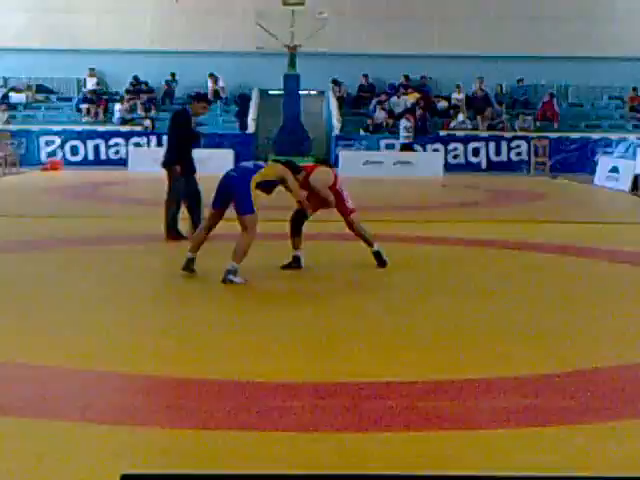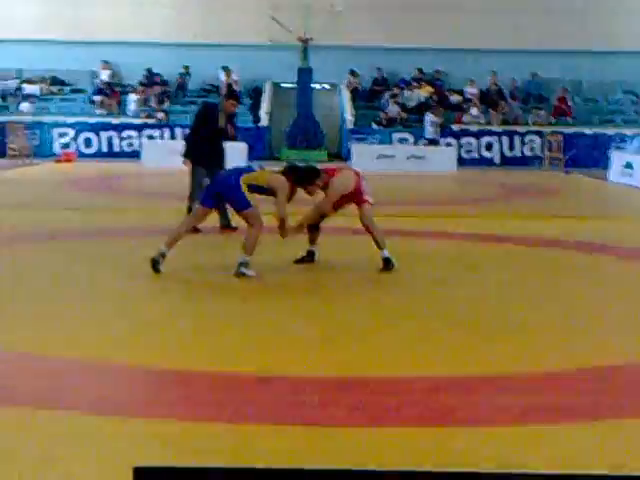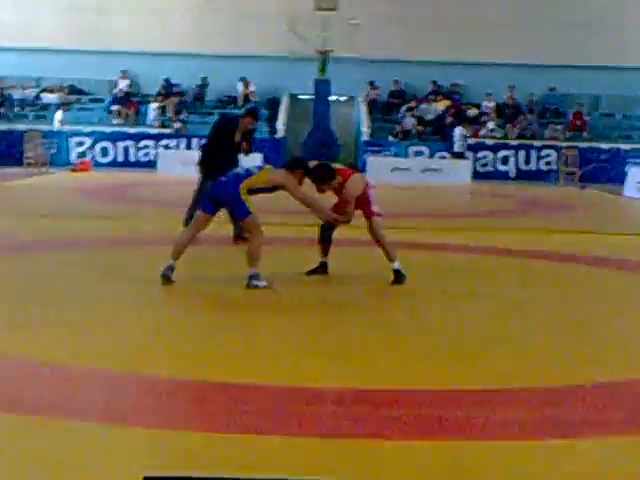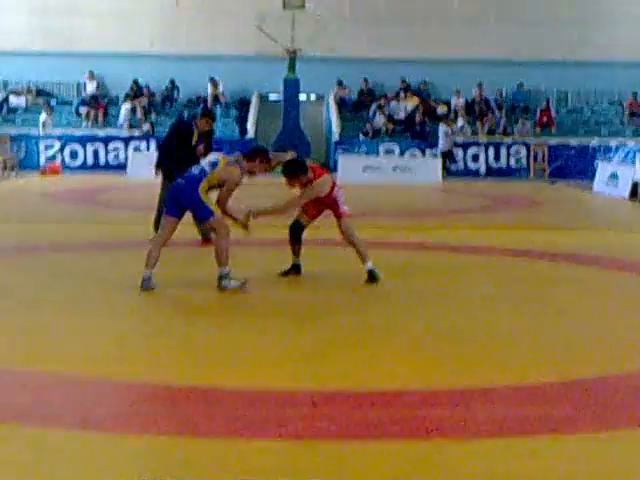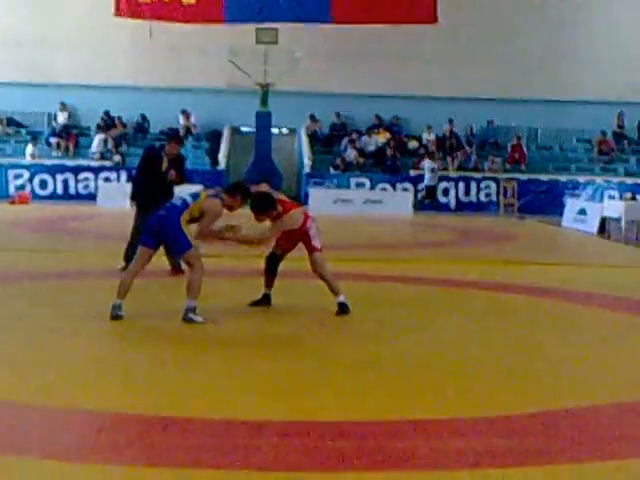
dt=0.4s
person 1, frame 1
left shoulder: (269, 167)
right shoulder: (285, 171)
left elbow: (267, 189)
right elbow: (300, 196)
right wrist: (307, 208)
left hip: (228, 178)
right hip: (243, 184)
left knee: (210, 222)
right knee: (249, 230)
left ankle: (190, 259)
right ankle: (231, 272)
person 1, frame 2
left shoulder: (274, 177)
right shoulder: (283, 182)
left elbow: (284, 200)
right elbow: (281, 213)
right wrist: (283, 228)
left hip: (221, 179)
right hip: (234, 185)
left knee: (191, 221)
right knee: (256, 224)
left ankle: (161, 254)
right ankle: (243, 266)
person 1, frame 3
left shoulder: (273, 170)
right shoulder: (285, 178)
right elbow: (307, 200)
right wrist: (332, 215)
left hip: (218, 184)
right hip: (233, 191)
left knee: (193, 228)
right knee: (255, 233)
left ankle: (169, 267)
right ankle: (253, 277)
person 1, frame 4
left shoulder: (235, 159)
right shoulder: (235, 174)
right elbow: (220, 205)
right wrist: (237, 219)
left hip: (178, 187)
right hip: (193, 191)
left knee: (162, 235)
right knee: (222, 231)
left ankle: (147, 278)
right ankle: (224, 278)
person 1, frame 5
left shoulder: (213, 193)
right shoulder: (217, 207)
right elbow: (200, 234)
left hip: (156, 217)
right hip: (172, 222)
left knee: (137, 265)
right knee: (196, 265)
left ankle: (117, 307)
right ankle: (190, 311)
person 2, frame 1
left shoulder: (191, 118)
right shoulder: (179, 115)
right elbow: (173, 140)
left wrist: (195, 136)
right wrist: (175, 163)
left hip: (186, 162)
right hip: (176, 163)
left knee: (194, 195)
right knee: (175, 197)
left ankle: (197, 227)
right ankle: (171, 230)
person 2, frame 2
left shoulder: (231, 115)
right shoulder: (206, 109)
left elbow: (231, 135)
right elbow: (193, 131)
left wrist: (231, 133)
right wrist: (188, 153)
left hip: (216, 158)
right hip: (199, 157)
right knee: (197, 190)
left ankle: (224, 222)
person 2, frame 3
left shoulder: (250, 130)
right shoulder: (225, 122)
left elbow: (247, 148)
right elbow: (210, 142)
left wrist: (246, 148)
right wrist: (203, 163)
left hip: (230, 168)
right hip: (212, 167)
right knee: (200, 197)
left ankle: (239, 233)
right ankle: (189, 226)
person 2, frame 4
left shoulder: (208, 133)
right shoulder: (180, 125)
left elbow: (208, 149)
right elbow: (165, 144)
left wrist: (203, 151)
right wrist: (159, 165)
right hip: (172, 171)
right knee: (164, 202)
left ankle: (205, 235)
right ankle: (159, 232)
person 2, frame 5
left shoulder: (179, 159)
right shoulder: (150, 152)
left elbow: (181, 179)
right elbow: (139, 174)
left wrist: (175, 177)
right wrist: (134, 196)
left hip: (165, 201)
right hip: (145, 200)
right knee: (137, 232)
left ankle: (176, 265)
right ankle: (129, 262)
person 3, frame 1
left shoulder: (314, 180)
left elbow: (331, 203)
left hip: (335, 190)
right hip: (317, 192)
left knee: (353, 225)
right knee: (296, 219)
left ankle: (376, 251)
right ankle: (297, 259)
person 3, frame 2
left shoulder: (334, 186)
right shoulder: (318, 176)
left elbow: (319, 212)
left wrist: (296, 228)
left hip: (359, 190)
right hip: (343, 193)
left knee: (367, 221)
right knee: (314, 218)
left ankle: (386, 258)
right ankle: (310, 253)
person 3, frame 3
left shoulder: (348, 189)
right shoulder: (330, 173)
left elbow: (348, 218)
right elbow: (314, 165)
left hip: (364, 196)
right hip: (346, 199)
left knee: (376, 234)
right knee: (326, 228)
left ankle: (397, 270)
right ankle: (323, 265)
person 3, frame 4
left shoulder: (314, 187)
right shoulder: (299, 166)
left elbow: (285, 208)
left wrist: (257, 212)
left hip: (333, 197)
right hip: (316, 198)
left knee: (348, 234)
right knee: (295, 228)
left ankle: (370, 269)
right ankle: (296, 266)
person 3, frame 5
left shoulder: (283, 222)
right shoulder: (272, 197)
left elbow: (258, 240)
right elbow: (261, 187)
left wrist: (232, 236)
left hip: (307, 230)
right hip: (291, 231)
left knee: (318, 269)
right knee: (272, 260)
left ankle: (342, 302)
right ankle: (267, 296)
